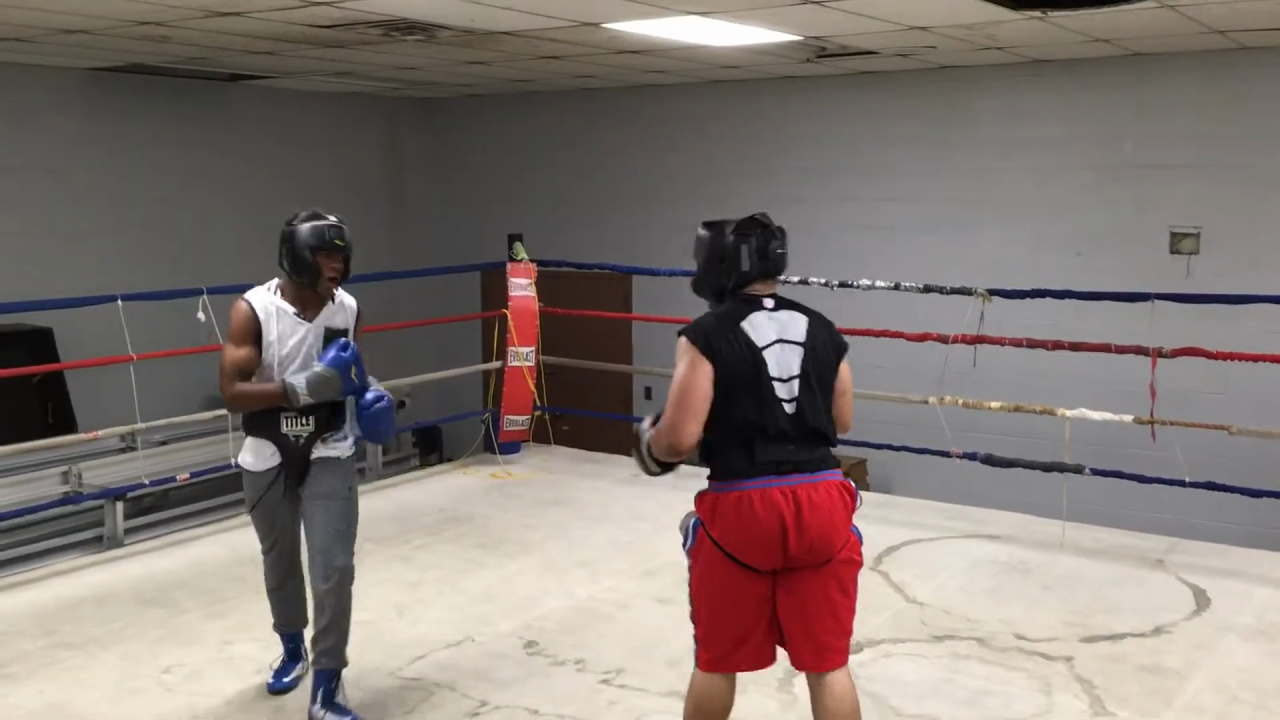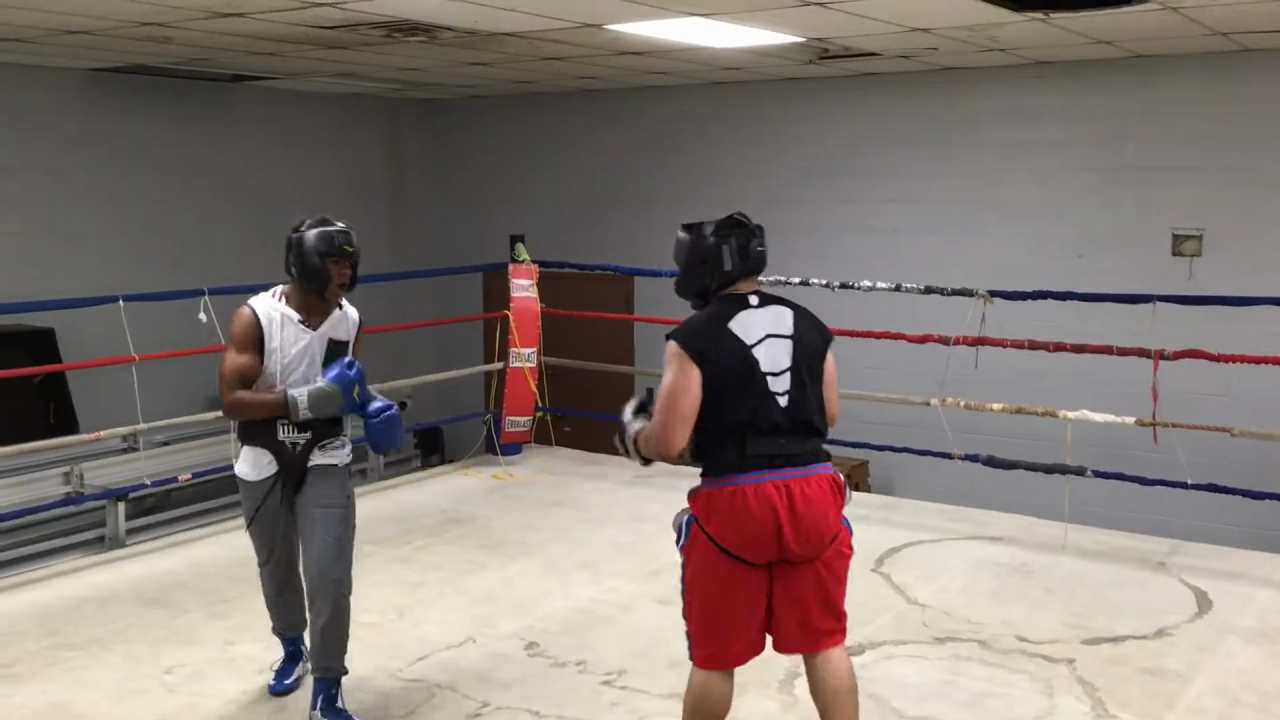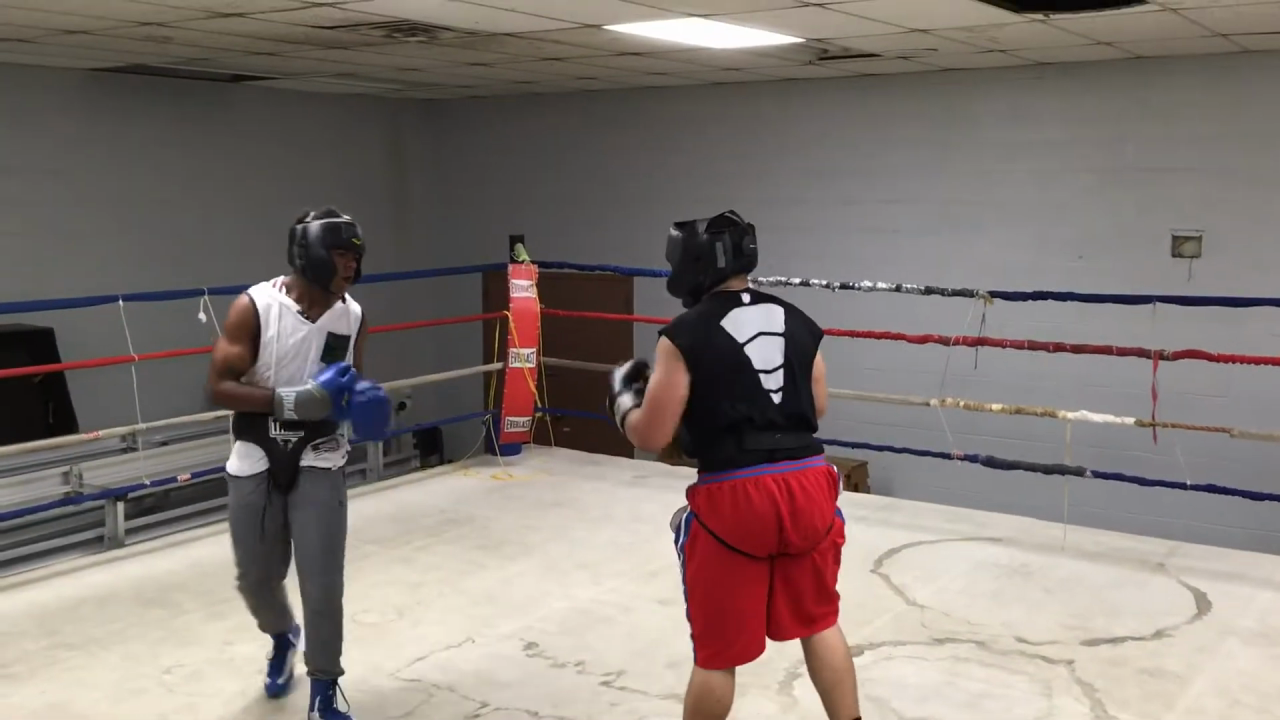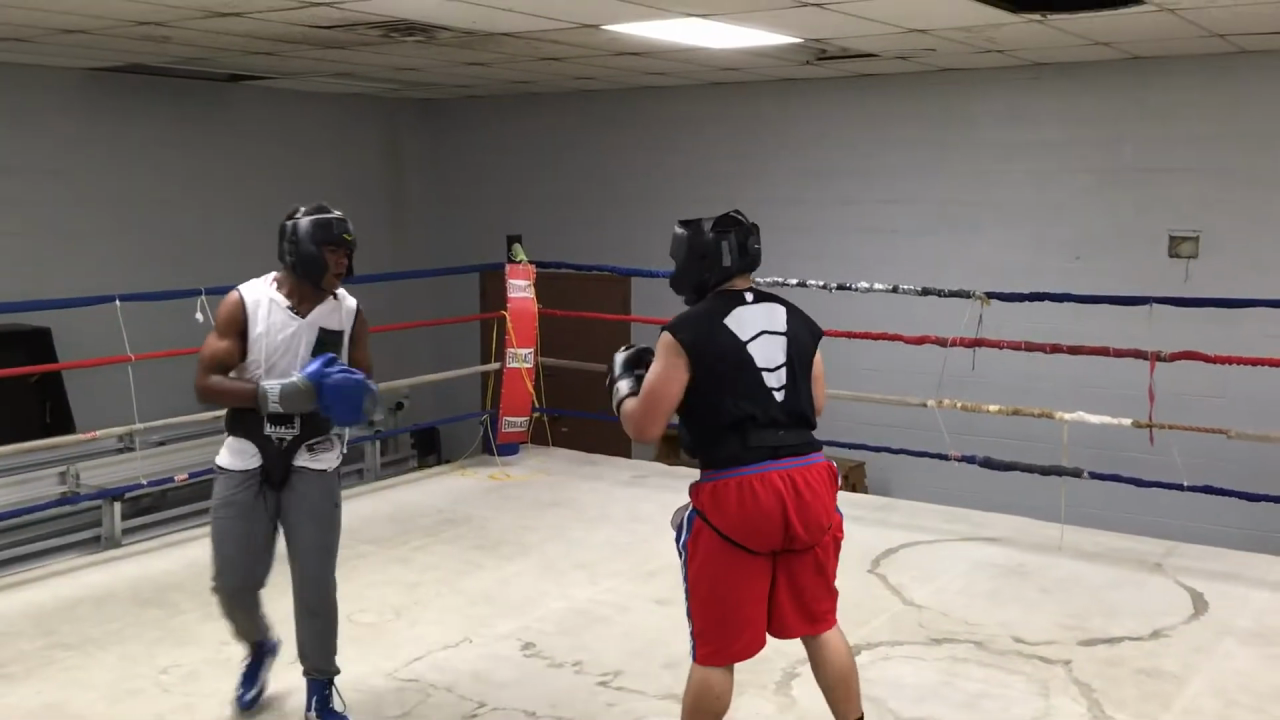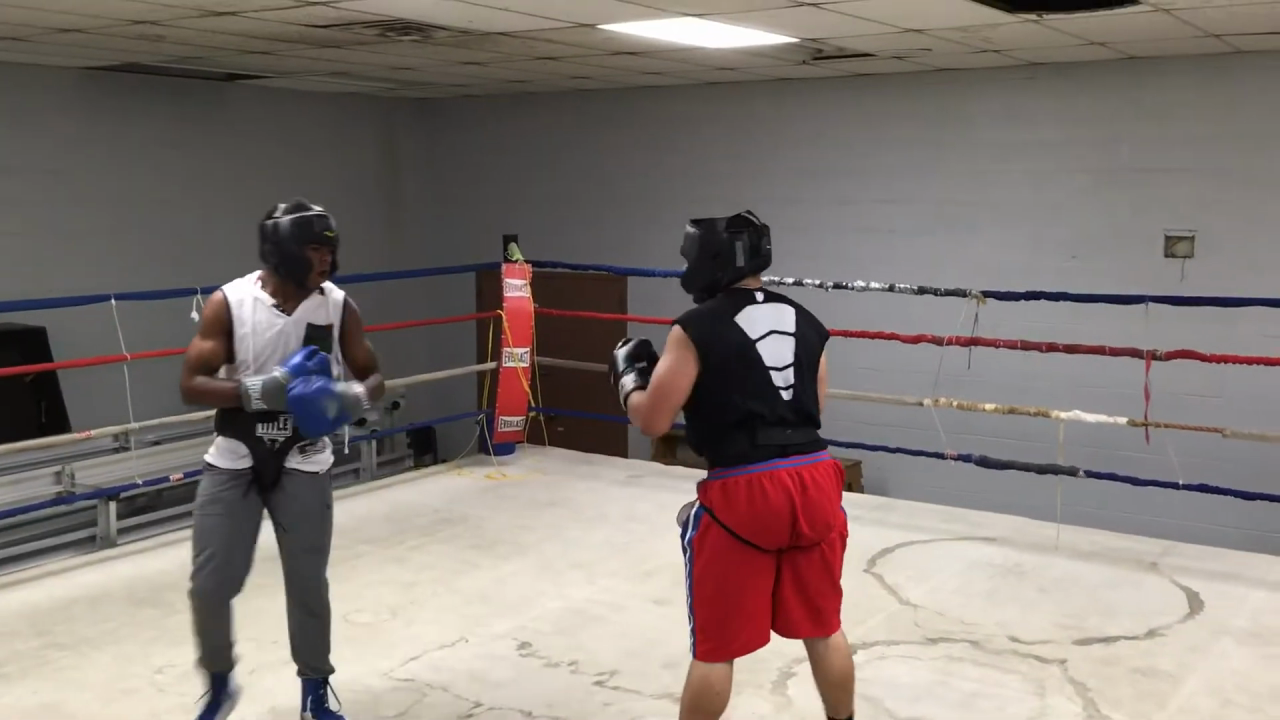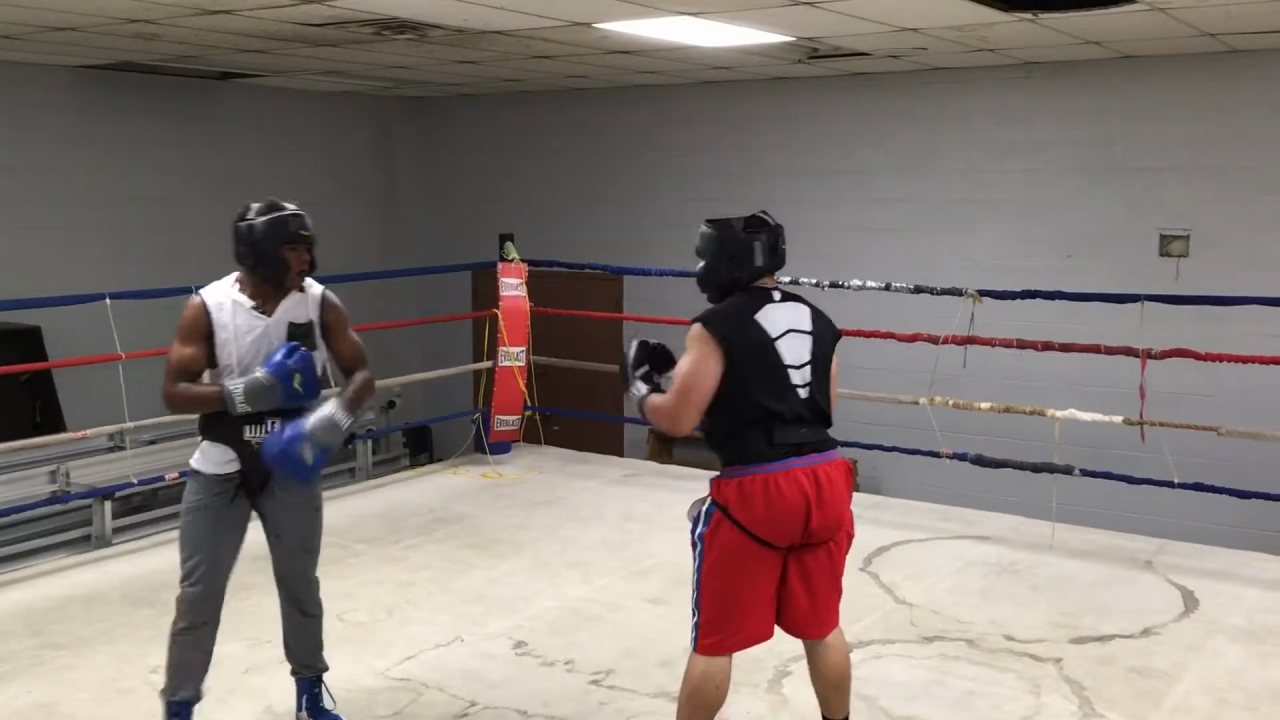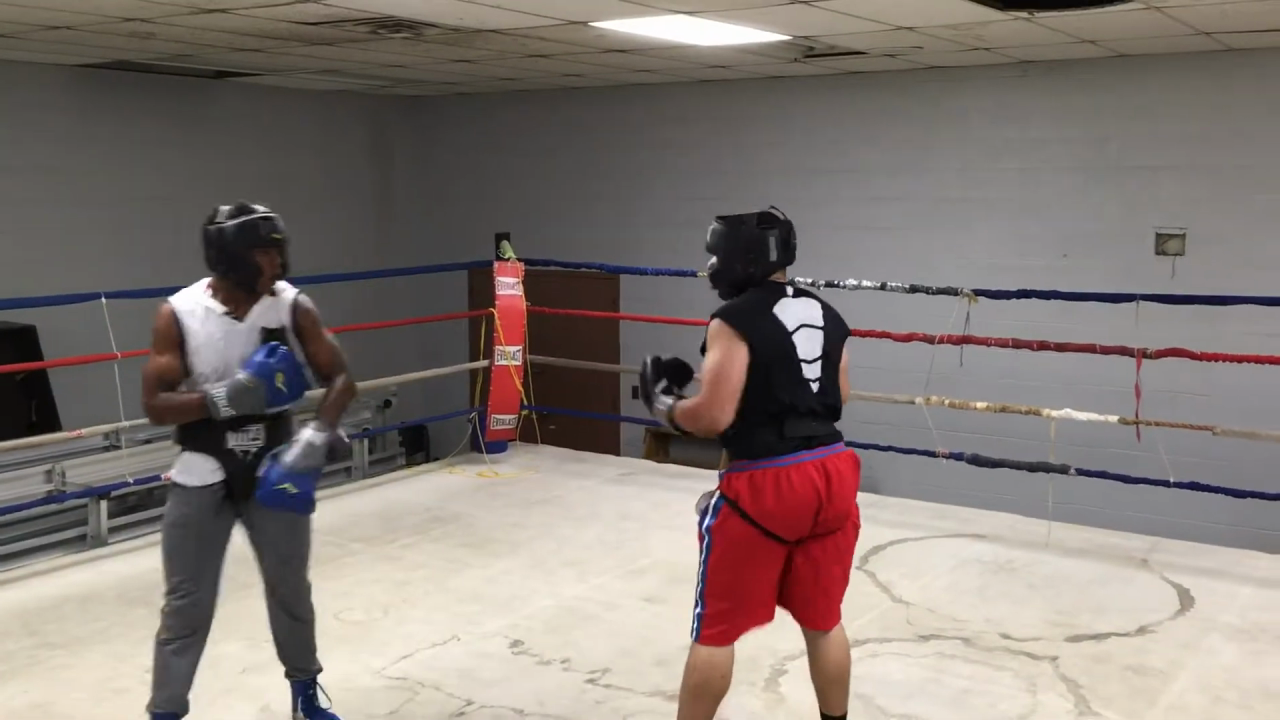
dt=0.1s
person 1, frame 1
left shoulder: (347, 309)
right shoulder: (252, 309)
right elbow: (232, 392)
left wrist: (366, 391)
right wrist: (305, 387)
left hip: (327, 450)
right hip: (267, 452)
left knee: (332, 570)
right knee: (280, 563)
right ankle: (293, 649)
person 1, frame 2
left shoulder: (350, 320)
right shoulder: (255, 316)
right elbow: (231, 399)
left wrist: (371, 405)
right wrist: (306, 399)
left hip: (324, 459)
right hip: (263, 461)
left knee: (330, 582)
right knee: (277, 571)
right ankle: (293, 651)
person 1, frame 3
left shoulder: (353, 316)
right shoulder: (253, 306)
right elbow: (219, 388)
left wrist: (367, 404)
right wrist: (293, 400)
left hip: (318, 460)
right hip: (253, 459)
left knee: (323, 582)
right knee: (256, 577)
right ankle: (283, 640)
person 1, frame 4
left shoulder: (349, 312)
right shoulder: (243, 303)
left elbow: (360, 378)
right elbow: (206, 383)
left wrist: (357, 395)
right wrist: (278, 393)
left hip: (312, 460)
right hip: (245, 456)
left knee: (316, 583)
right knee: (233, 581)
right ankle: (259, 648)
person 1, frame 5
left shoulder: (338, 306)
right shoulder: (228, 303)
left elbow: (374, 377)
right elbow: (191, 386)
left wrist: (347, 397)
right wrist: (261, 390)
left hip: (302, 459)
right hip: (233, 457)
left knee: (308, 584)
right knee: (210, 586)
person 1, frame 6
left shoulder: (319, 303)
right shoulder: (207, 306)
left elbow: (361, 374)
right elbow: (174, 393)
left wrist: (329, 420)
right wrist: (245, 392)
left hip: (289, 461)
right hip: (219, 462)
left knee: (299, 585)
right knee: (198, 595)
person 1, frame 7
left shoulder: (292, 306)
right shoulder: (178, 314)
left elbow: (339, 379)
right elbow: (155, 405)
left wrist: (313, 444)
right wrist: (229, 396)
left hip: (273, 466)
right hip: (202, 473)
left knee: (289, 590)
right knee: (186, 607)
person 2, frame 1
left shoulder: (706, 336)
right shoulder: (821, 330)
left elbow: (681, 439)
left wrist: (649, 442)
left hip: (740, 508)
right hip: (821, 502)
left knee: (718, 660)
right knee: (827, 662)
person 2, frame 2
left shoulder: (694, 339)
right shoulder: (808, 325)
left elbow: (669, 444)
left wrist: (634, 432)
left hip: (733, 505)
right hip: (812, 494)
left knee: (713, 658)
right knee: (824, 643)
person 2, frame 3
left shoulder: (686, 336)
right shoulder: (796, 321)
left elbow: (650, 437)
left wrist: (624, 399)
left hip: (732, 499)
right hip: (807, 486)
left knee: (716, 653)
right knee: (818, 624)
person 2, frame 4
left shoulder: (687, 332)
right shoulder: (797, 320)
left elbow: (643, 427)
left wrist: (623, 383)
left hip: (735, 497)
right hip: (808, 481)
left knee: (715, 651)
right knee: (819, 623)
person 2, frame 5
left shoulder: (699, 328)
right shoulder: (803, 321)
left elbow: (652, 418)
left wrist: (628, 379)
left hip: (742, 493)
right hip: (813, 482)
left knee: (715, 647)
right knee: (822, 626)
person 2, frame 6
left shoulder: (719, 326)
right shoulder: (817, 320)
left elbow: (675, 420)
left wrist: (640, 385)
left hip: (755, 492)
right hip: (823, 479)
left knee: (715, 642)
right knee: (821, 627)
person 2, frame 7
left shoulder: (736, 320)
right shoulder: (825, 314)
left elbow: (713, 417)
left wrist: (664, 402)
left hip: (763, 484)
right hip: (829, 475)
left knee: (715, 630)
right knee: (823, 620)
